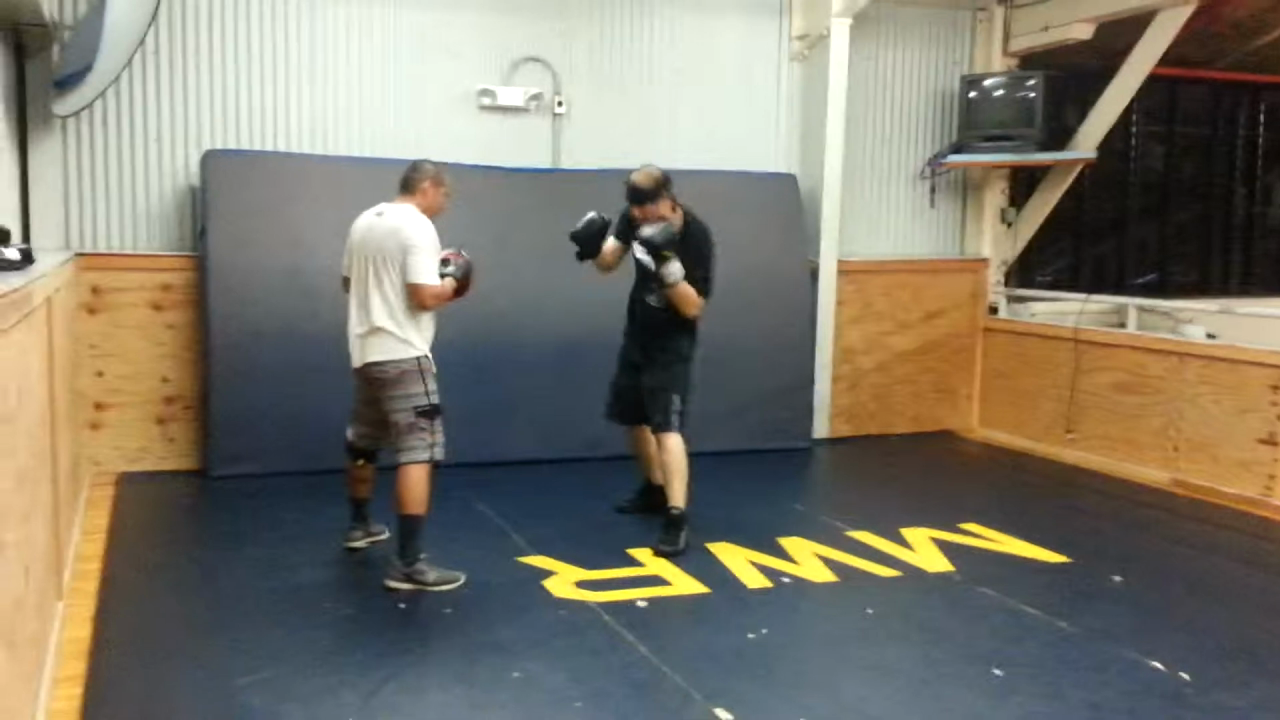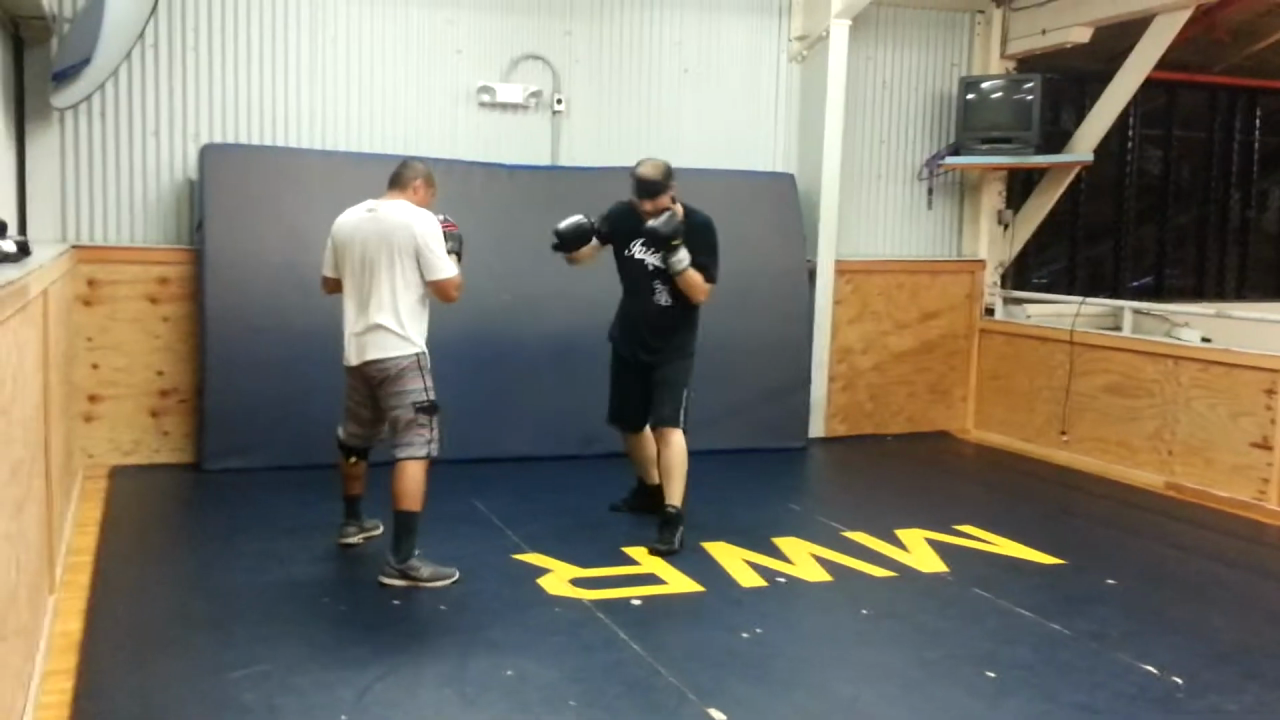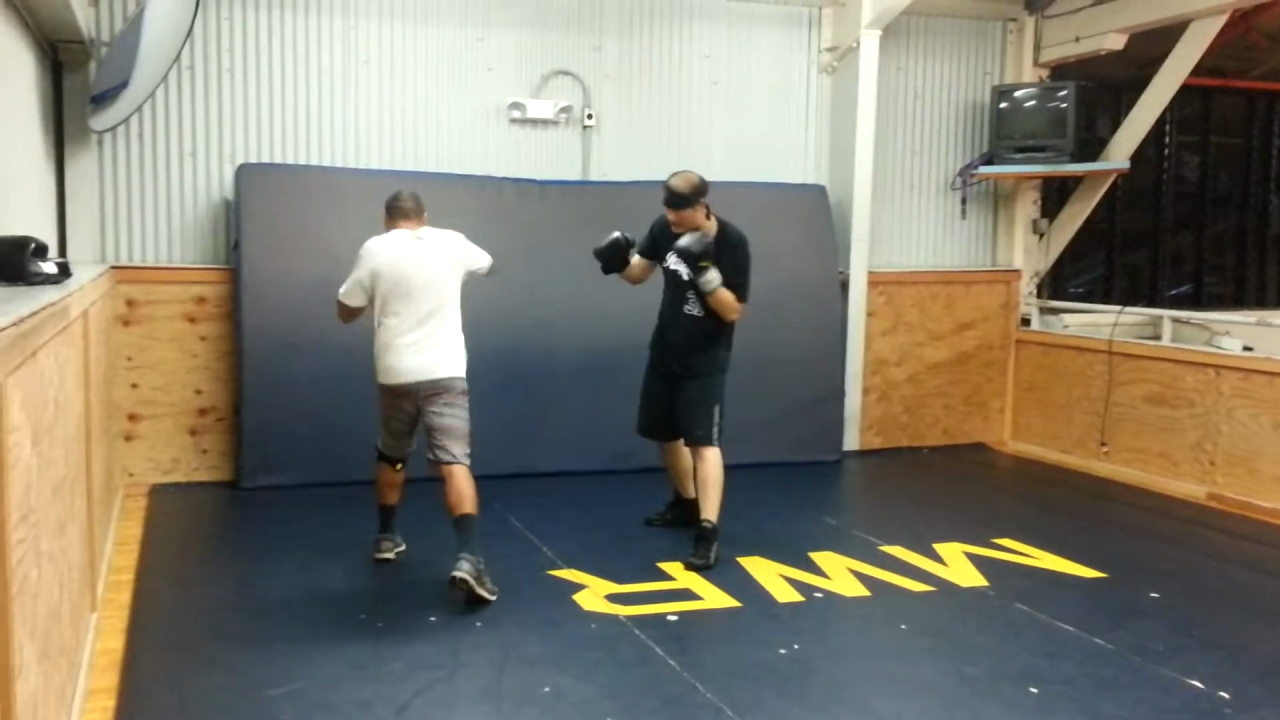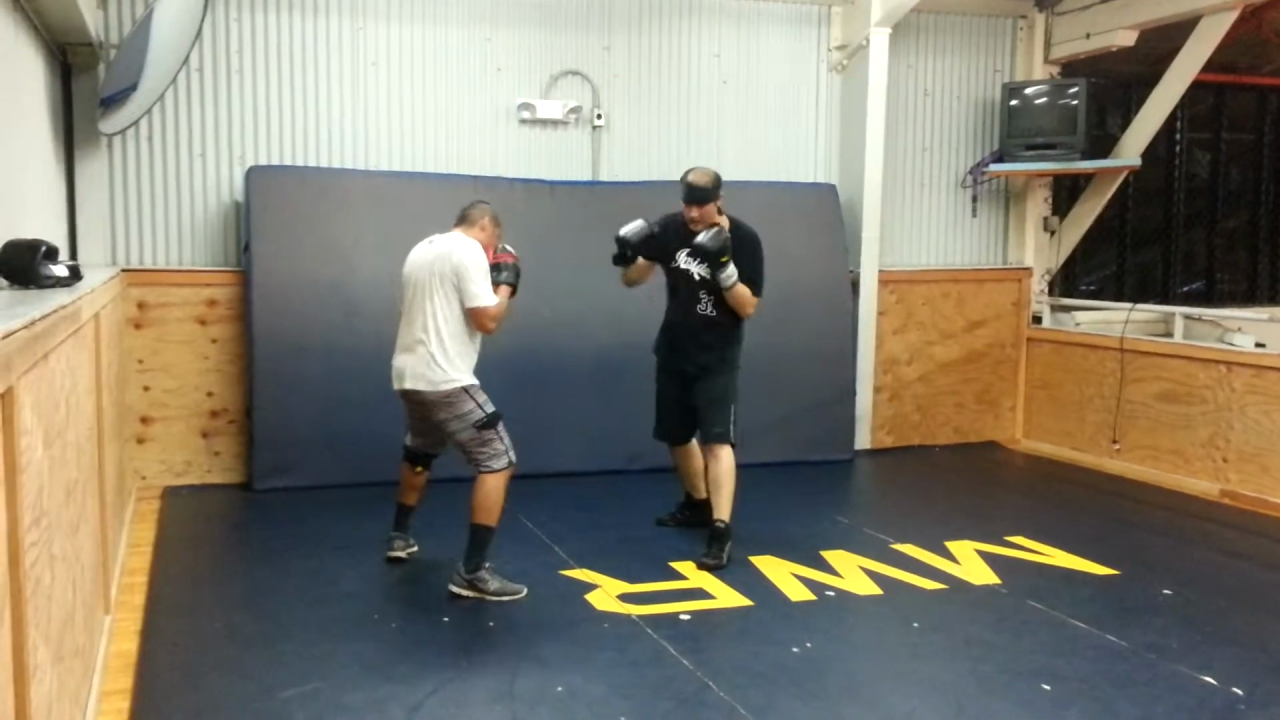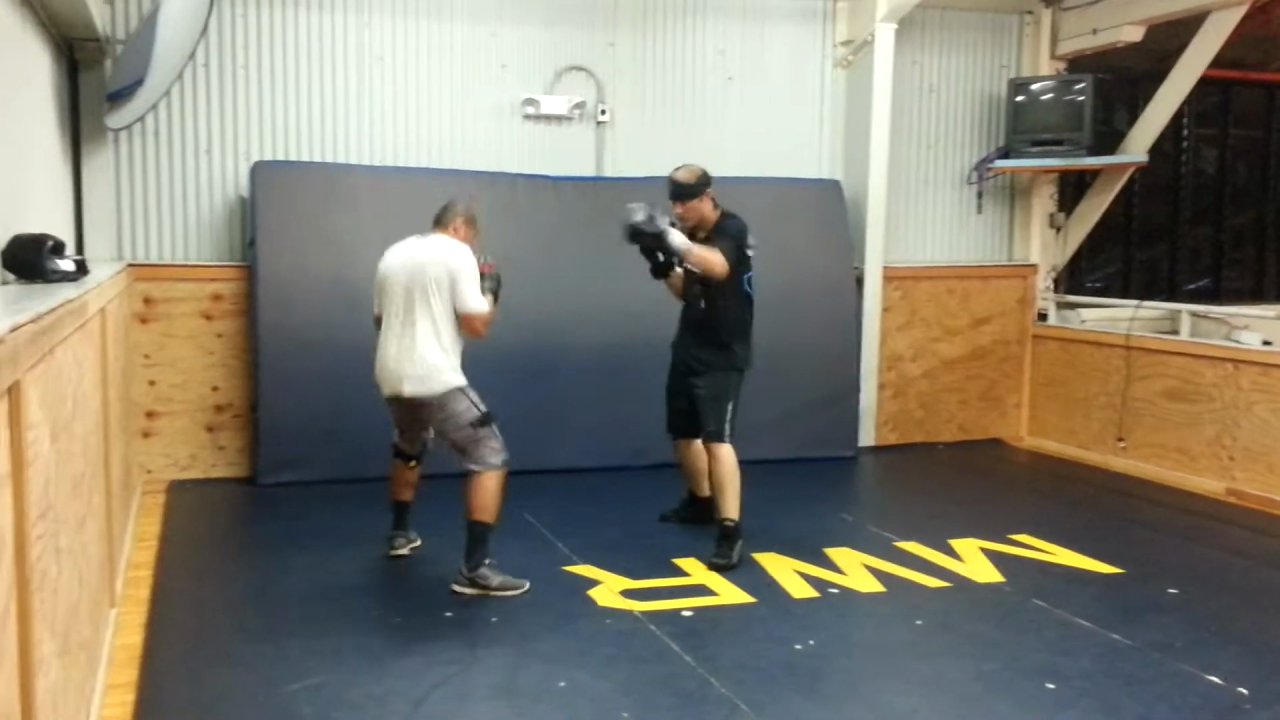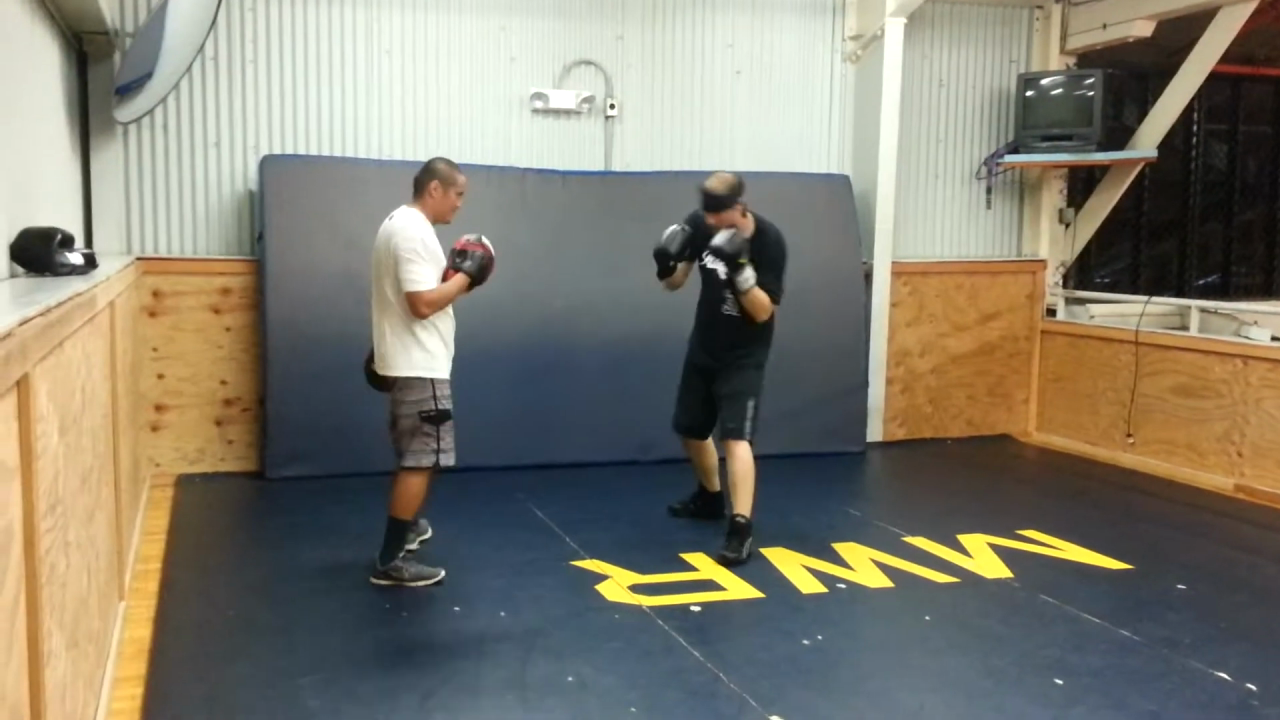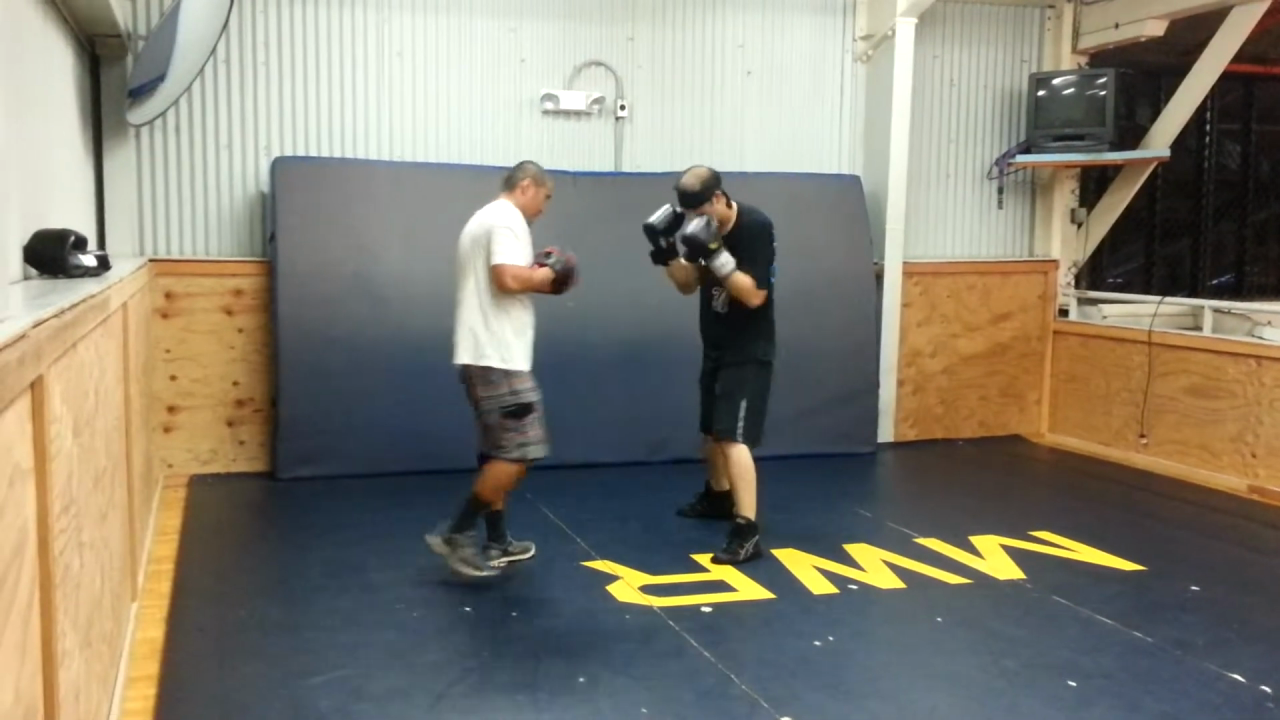
dt=0.7s
person 1, frame 1
left shoulder: (364, 222)
right shoulder: (416, 225)
left elbow: (350, 282)
right elbow: (425, 297)
right wrist: (454, 279)
left hip: (365, 353)
right hip: (402, 357)
left knee: (363, 444)
right knee: (418, 453)
left ankle: (359, 525)
right ankle: (408, 563)
person 1, frame 2
left shoulder: (345, 220)
right shoulder: (420, 221)
left elbow: (330, 283)
right elbow: (450, 291)
right wrist: (452, 251)
left hip: (358, 351)
right hip: (400, 353)
left knee: (355, 441)
right knee: (414, 450)
left ankle: (353, 521)
right ankle: (402, 560)
person 1, frame 3
left shoulder: (376, 250)
right shoulder: (454, 243)
left elbow: (345, 312)
right elbow: (487, 265)
left hip: (396, 374)
right hip: (447, 372)
left knee: (391, 455)
right knee: (454, 463)
left ankle: (386, 537)
right ankle: (469, 558)
person 1, frame 4
left shoulder: (421, 250)
right shoulder: (468, 251)
right elbow: (487, 321)
right wrist: (505, 285)
left hip: (409, 375)
right hip: (446, 381)
left knee: (419, 454)
right knee: (498, 463)
left ankle: (399, 537)
right ankle: (472, 572)
person 1, frame 5
left shoulder: (392, 256)
right shoulder: (457, 256)
right elbow: (477, 325)
right wrist: (490, 293)
left hip: (393, 378)
right hip: (438, 381)
left knee: (408, 448)
right knee: (488, 464)
left ankle: (400, 533)
right ankle: (475, 568)
person 1, frame 6
left shoulder: (397, 223)
right shoulder: (414, 232)
right elbow: (423, 304)
left wrist: (449, 272)
right wrist: (466, 275)
left hip: (400, 360)
right hip: (419, 365)
left knee: (411, 454)
right knee: (422, 460)
left ankle: (407, 526)
right ankle: (390, 560)
person 1, frame 7
left shoulder: (484, 220)
right shoulder: (507, 219)
right elbow: (510, 278)
left wrist: (535, 276)
right wrist: (549, 274)
left hip: (479, 353)
right hip: (497, 356)
left knee: (499, 448)
right knee: (519, 450)
left ankle: (494, 542)
right ankle: (456, 532)
person 2, frame 1
left shoulder: (695, 237)
right shoulder: (639, 219)
left elbow: (691, 307)
right elbow: (606, 263)
left wrist: (668, 260)
right wrist: (594, 242)
left hip: (670, 348)
right hip: (638, 340)
left knee: (667, 428)
right knee: (634, 419)
left ankle: (677, 518)
right ankle: (655, 489)
person 2, frame 2
left shoulder: (699, 225)
right shoulder: (624, 215)
left elbow: (700, 294)
right elbow: (580, 253)
left wrist: (675, 249)
right wrist: (573, 239)
left hip: (673, 347)
right hip: (629, 341)
left knee: (668, 426)
right knee: (628, 423)
left ankle: (673, 516)
right ankle: (650, 489)
person 2, frame 3
left shoulder: (732, 242)
right shoulder: (664, 229)
left elbow: (732, 312)
right elbow: (636, 274)
left wrist: (705, 270)
right wrist: (619, 258)
left hip: (704, 360)
right hip: (665, 351)
left knee: (704, 441)
right knee: (665, 433)
left ankle: (708, 531)
right ankle: (686, 504)
person 2, frame 4
left shoulder: (744, 239)
right shoulder: (671, 227)
left elbow: (748, 307)
right elbow: (632, 279)
left wrist: (722, 264)
right wrist: (628, 254)
left hip: (716, 360)
right hip: (673, 353)
left knee: (717, 441)
right knee: (676, 437)
left ankle: (721, 532)
right ankle: (697, 504)
person 2, frame 5
left shoulder: (732, 228)
right shoulder: (683, 229)
left elbow: (715, 267)
left wrist: (664, 231)
right wrist: (658, 256)
left hip: (723, 355)
right hip: (688, 348)
left knee: (716, 439)
right knee: (682, 433)
left ankle: (730, 531)
right ankle: (701, 502)
person 2, frame 6
left shoulder: (769, 240)
right shoulder: (700, 225)
left elbow: (763, 312)
right elbow: (674, 282)
left wrist: (740, 268)
right wrist: (666, 261)
left hip: (744, 357)
right hip: (703, 350)
left knee: (735, 438)
right knee: (691, 430)
left ankle: (741, 528)
right ankle: (710, 496)
person 2, frame 7
left shoulder: (755, 226)
right shoulder: (700, 226)
left elbow: (756, 295)
right elbow: (687, 285)
left wrist: (716, 253)
right wrist: (665, 250)
left hip: (747, 352)
right hip: (715, 348)
left knee: (733, 438)
right knee: (711, 431)
left ankle: (747, 531)
right ankle: (718, 496)
